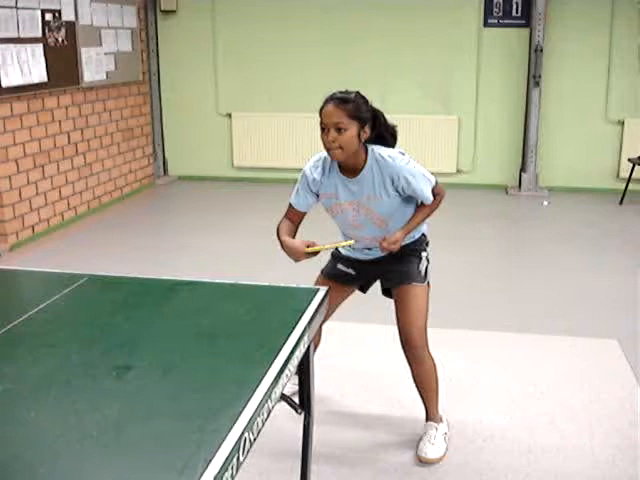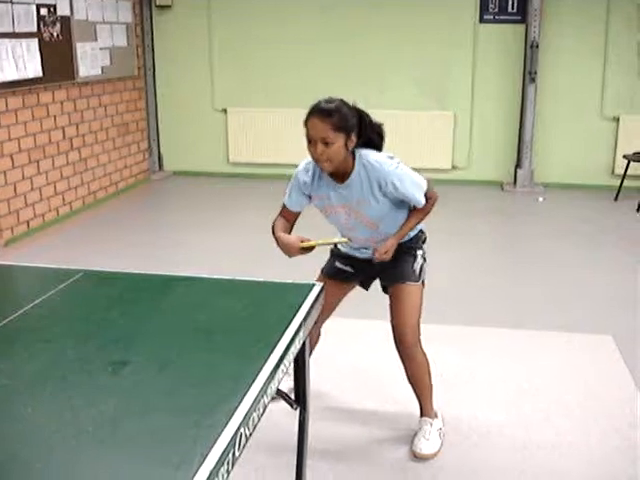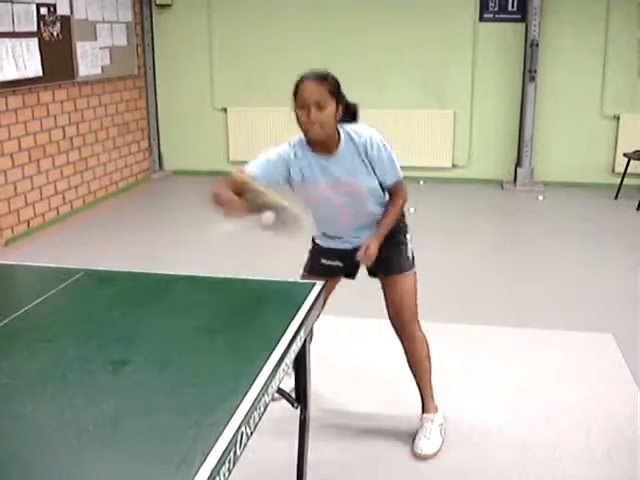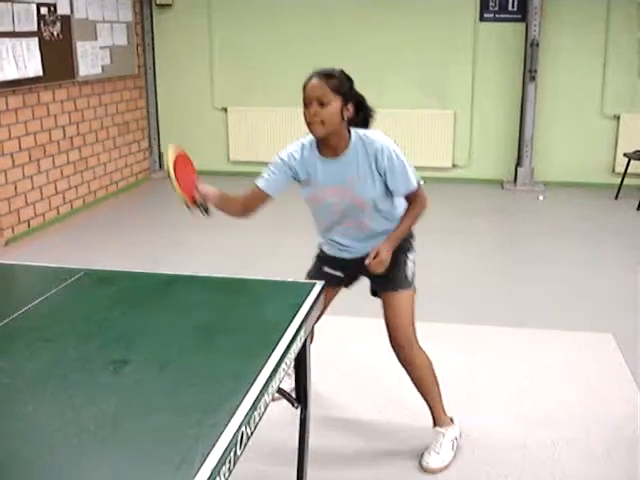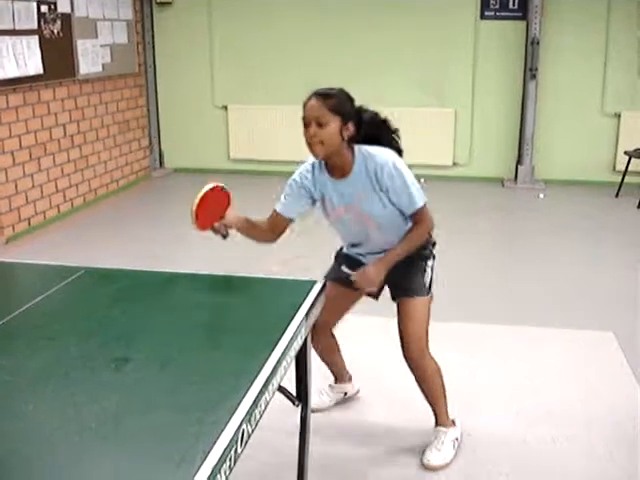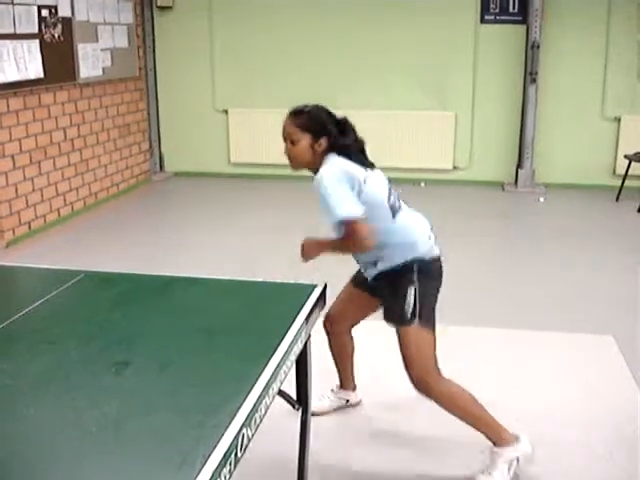
dt=0.3s
person 1, frame 1
left shoulder: (394, 165)
right shoulder: (317, 171)
left elbow: (436, 196)
right elbow: (288, 221)
left wrist: (403, 231)
right wrist: (288, 242)
left hip: (404, 250)
right hip: (351, 252)
left knee: (413, 341)
left ankle: (435, 421)
person 1, frame 2
left shoulder: (382, 169)
right shoulder: (307, 174)
left elbow: (429, 199)
right elbow: (283, 218)
left wrist: (396, 238)
right wrist: (283, 238)
left hip: (400, 248)
right hip: (351, 250)
left knee: (406, 338)
left ankle: (430, 417)
person 1, frame 3
left shoulder: (365, 141)
right shoulder: (288, 158)
left elbow: (399, 195)
right elbow: (229, 185)
left wrist: (376, 238)
right wrist: (227, 198)
left hip: (388, 237)
right hip: (331, 245)
left knee: (406, 324)
left ankle: (430, 412)
person 1, frame 4
left shoulder: (378, 148)
right shoulder: (297, 157)
left elbow: (418, 201)
right elbow: (245, 205)
left wrist: (388, 244)
right wrist: (210, 193)
left hip: (388, 247)
right hip: (336, 250)
left knee: (403, 343)
left ankle: (445, 425)
person 1, frame 5
left shoulder: (381, 164)
right shoulder: (308, 179)
left elbow: (422, 224)
right elbow: (268, 231)
left wrist: (380, 265)
right wrist: (234, 220)
left hip: (410, 255)
right hip: (357, 255)
left knee: (415, 350)
right knee: (313, 325)
left ankle: (447, 426)
right ankle: (343, 384)
person 1, frame 6
left shoulder: (329, 177)
right shoulder: (343, 169)
left elbow: (361, 240)
left wrist: (319, 246)
left hip: (412, 269)
right hip: (385, 263)
left knee: (425, 379)
right knee: (334, 321)
left ankle: (507, 443)
right ankle: (347, 391)
